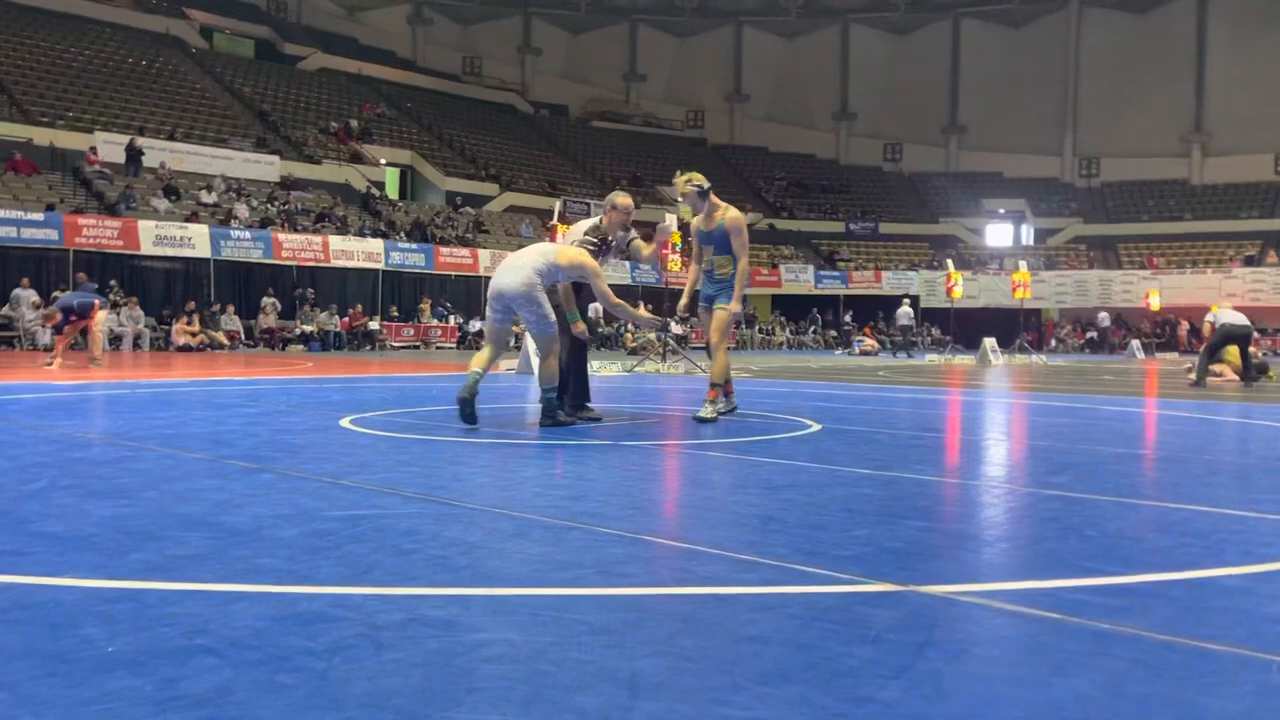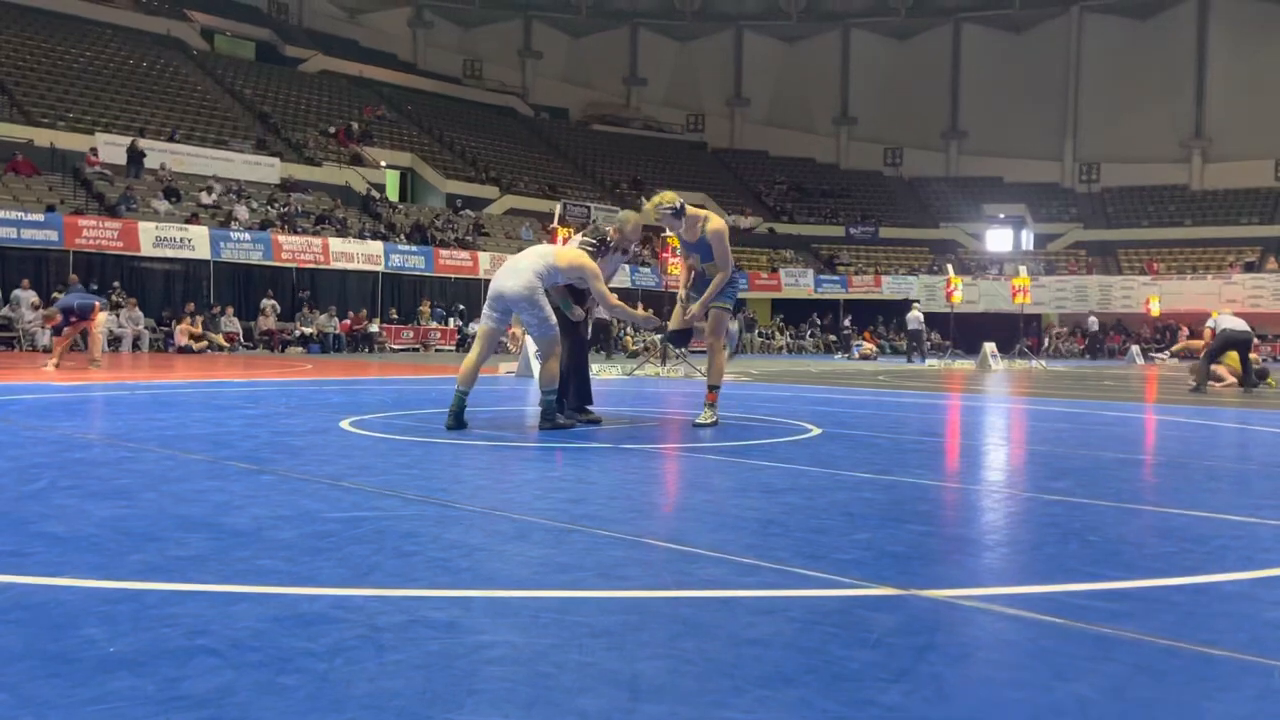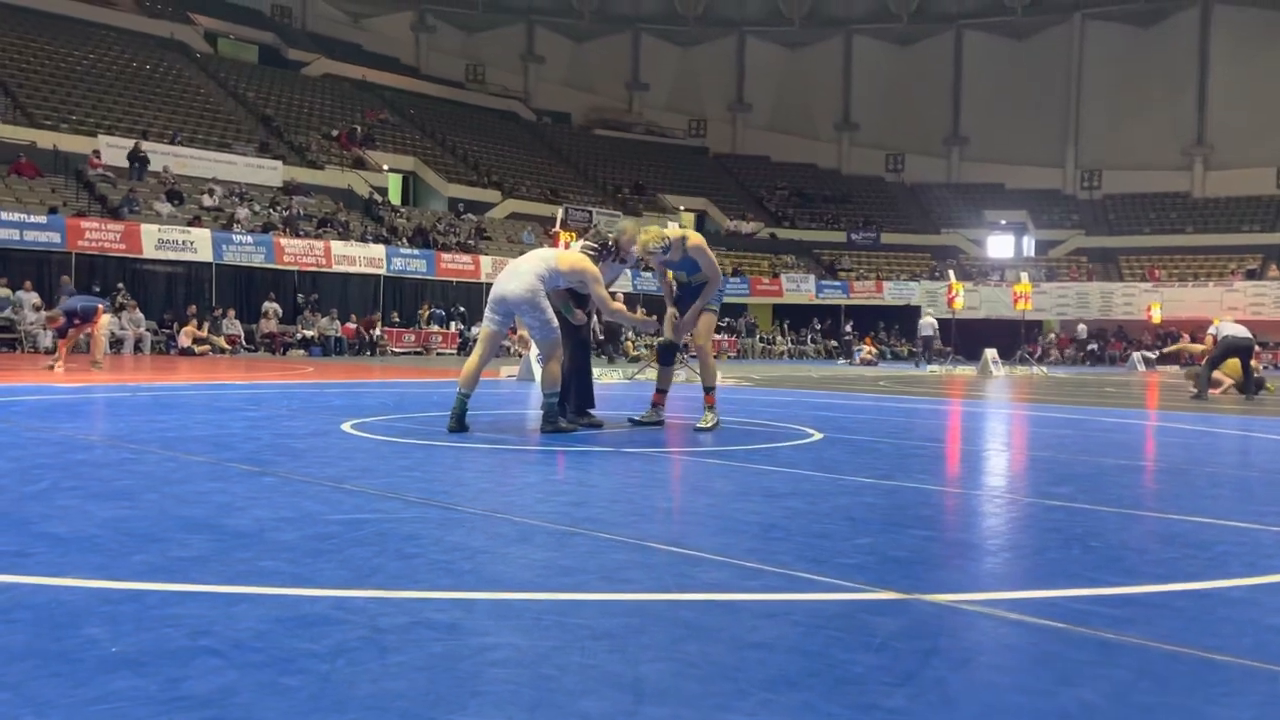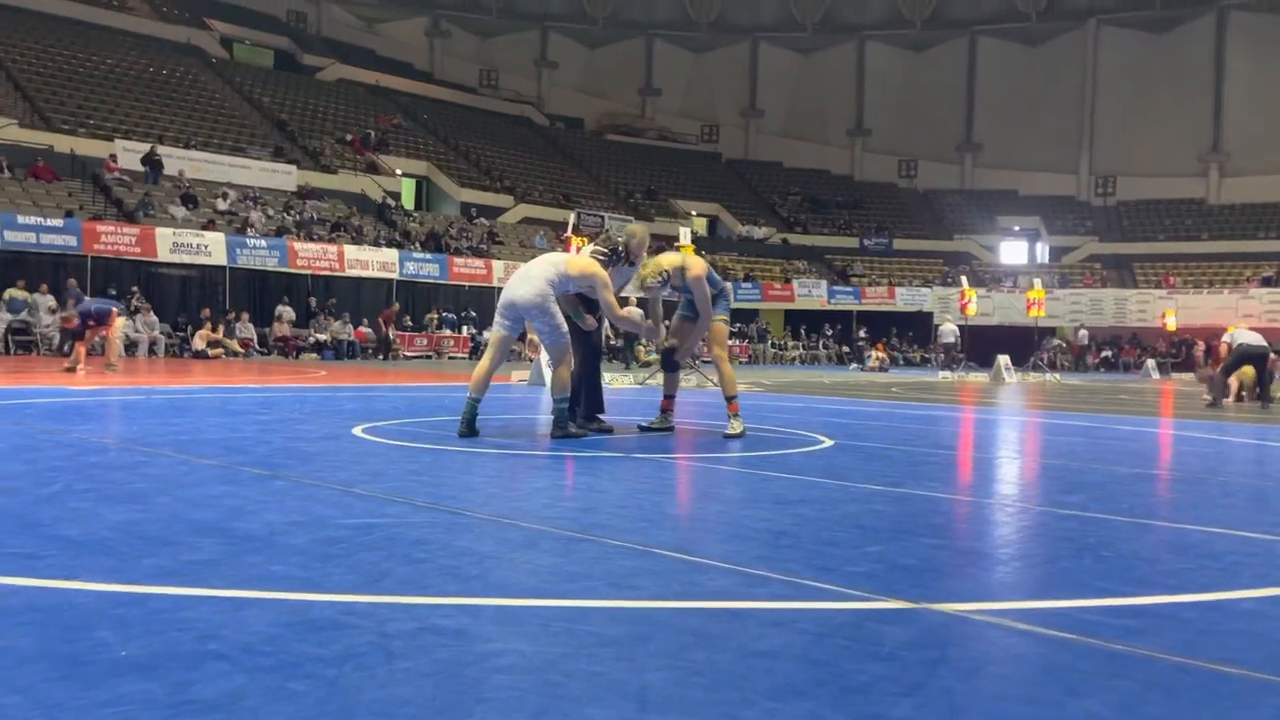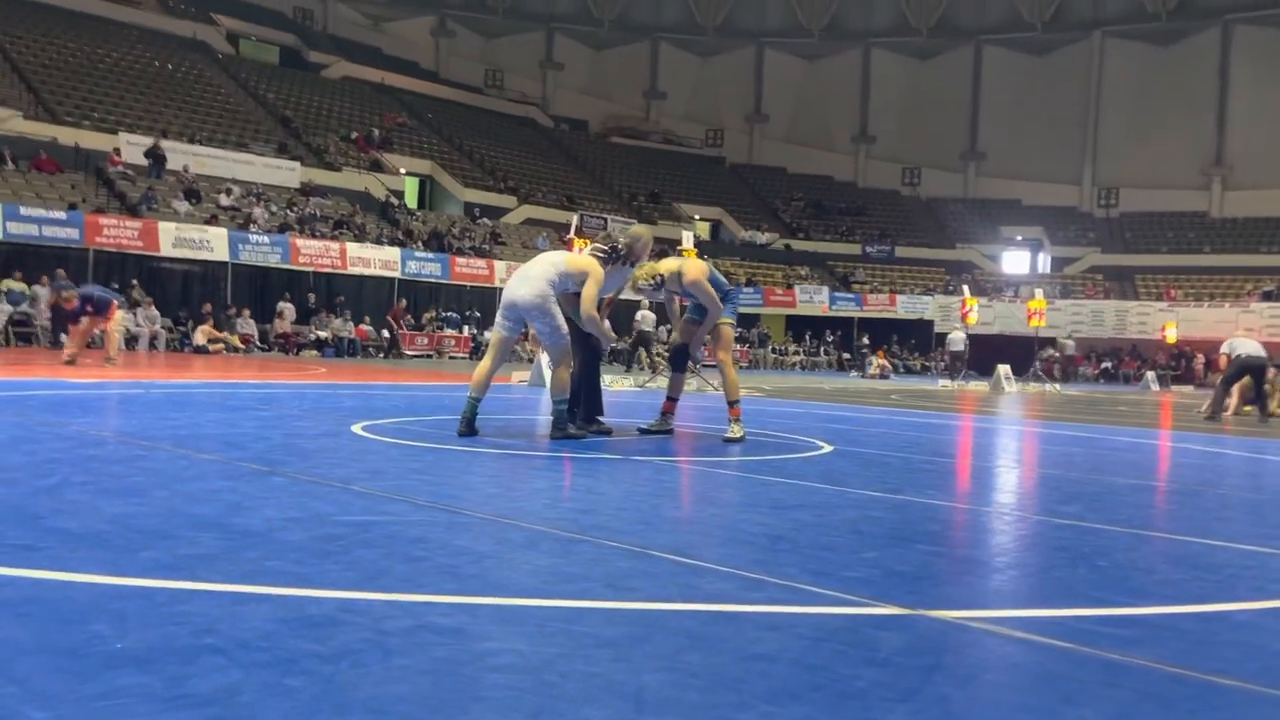
dt=0.4s
person 1, frame 1
left shoulder: (732, 218)
right shoulder: (696, 223)
left elbow: (743, 260)
left wrist: (737, 299)
right wrist: (686, 296)
left hip: (728, 287)
right hip: (707, 288)
left knee: (716, 343)
right knee: (713, 347)
left ankle: (712, 404)
right ankle: (728, 399)
person 1, frame 2
left shoulder: (714, 227)
right shoulder: (680, 228)
left elbow: (725, 270)
left wrist: (701, 304)
right wrist: (683, 286)
left hip: (722, 284)
right hip: (700, 281)
left knee: (713, 343)
right knee: (674, 334)
left ankle: (711, 408)
right ankle: (724, 329)
person 1, frame 3
left shoulder: (693, 244)
right shoulder: (658, 249)
left elbow: (716, 278)
left wrist: (693, 312)
right wrist: (670, 306)
left hip: (707, 289)
right hip: (683, 290)
left knee: (701, 345)
right knee: (666, 348)
left ankle: (711, 411)
right ankle: (657, 410)
person 1, frame 4
left shoulder: (694, 273)
right shoulder: (654, 270)
left elbow: (706, 315)
right elbow: (654, 303)
left wrist: (689, 346)
left hip: (715, 299)
right hip: (690, 300)
left knee: (717, 355)
right knee: (669, 351)
left ankle: (735, 418)
right ankle: (666, 416)
person 1, frame 5
left shoulder: (690, 277)
right shoulder: (657, 274)
left elbow: (716, 309)
right elbow: (670, 300)
left wrist: (698, 340)
right wrist: (678, 331)
left hip: (723, 301)
right hip: (700, 301)
left knee: (722, 358)
right knee: (677, 355)
left ankle: (736, 423)
right ankle: (666, 419)
person 2, frame 1
left shoulder: (623, 234)
right shoulder: (583, 233)
left elbow: (645, 257)
left wrist: (659, 242)
right wrist: (574, 318)
left hip: (581, 285)
right hip: (558, 285)
left knee: (578, 340)
right knee: (574, 340)
left ankle: (558, 398)
right ankle: (576, 404)
person 2, frame 2
left shoulder: (626, 249)
right shoulder: (586, 242)
left wrist: (591, 302)
right wrist: (570, 308)
left hip: (581, 292)
right hip: (559, 289)
left knee: (578, 344)
right knee: (575, 344)
left ankle: (557, 400)
right ankle: (575, 405)
person 2, frame 3
left shoulder: (629, 257)
right shoulder: (586, 250)
left wrist: (590, 304)
right wrist: (570, 312)
left hip: (583, 296)
right hip: (561, 293)
left knee: (580, 348)
right knee: (577, 348)
left ankle: (559, 404)
right ankle: (577, 409)
person 2, frame 4
left shoulder: (639, 259)
right shoulder: (596, 253)
left wrist: (602, 309)
left hip: (594, 301)
right hip: (572, 299)
left knee: (592, 354)
right knee: (587, 353)
left ankle: (570, 409)
right ankle: (587, 414)
person 2, frame 5
left shoulder: (638, 259)
right shoulder: (598, 254)
left wrist: (605, 308)
right wrist: (581, 320)
right hip: (572, 300)
left knee: (591, 355)
right knee: (586, 355)
left ankle: (570, 410)
right ankle: (587, 416)
person 3, frame 1
left shoulder: (560, 251)
right shoulder: (588, 262)
right elbow: (612, 304)
right wrist: (640, 317)
left hip: (499, 279)
right hip: (522, 284)
left knee: (493, 347)
right knee: (550, 349)
left ankle: (469, 390)
right ankle: (549, 413)
person 3, frame 2
left shoulder: (559, 252)
right shoulder: (587, 263)
right elbow: (612, 305)
right wrist: (640, 318)
left hip: (499, 281)
right hip: (524, 287)
left knee: (480, 350)
right knee: (552, 352)
left ankle: (455, 413)
right ankle: (548, 415)
person 3, frame 3
left shoulder: (561, 256)
right shoulder: (588, 267)
right elbow: (611, 310)
right wrist: (639, 321)
left hip: (501, 284)
right hip: (525, 290)
left knee: (482, 353)
right knee: (553, 355)
left ankle: (457, 416)
right ankle: (550, 419)
person 3, frame 4
left shoulder: (571, 261)
right shoulder: (598, 272)
right elbow: (617, 317)
right wrist: (644, 328)
left hip: (511, 289)
right hip: (535, 296)
left knee: (491, 358)
right knee: (562, 360)
left ankle: (467, 421)
right ankle: (560, 424)
person 3, frame 5
left shoulder: (569, 258)
right shoulder: (596, 270)
right elbow: (588, 315)
right wrist: (605, 336)
left hip: (512, 289)
right hip: (536, 295)
left knee: (493, 358)
right knee: (562, 361)
left ankle: (467, 420)
right ankle: (560, 425)
